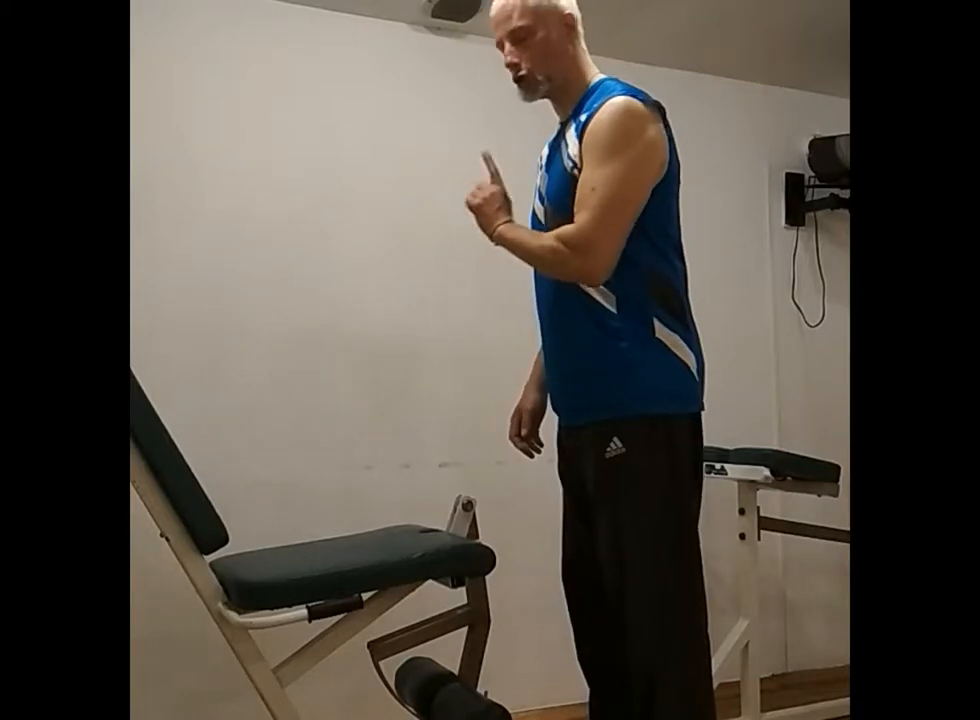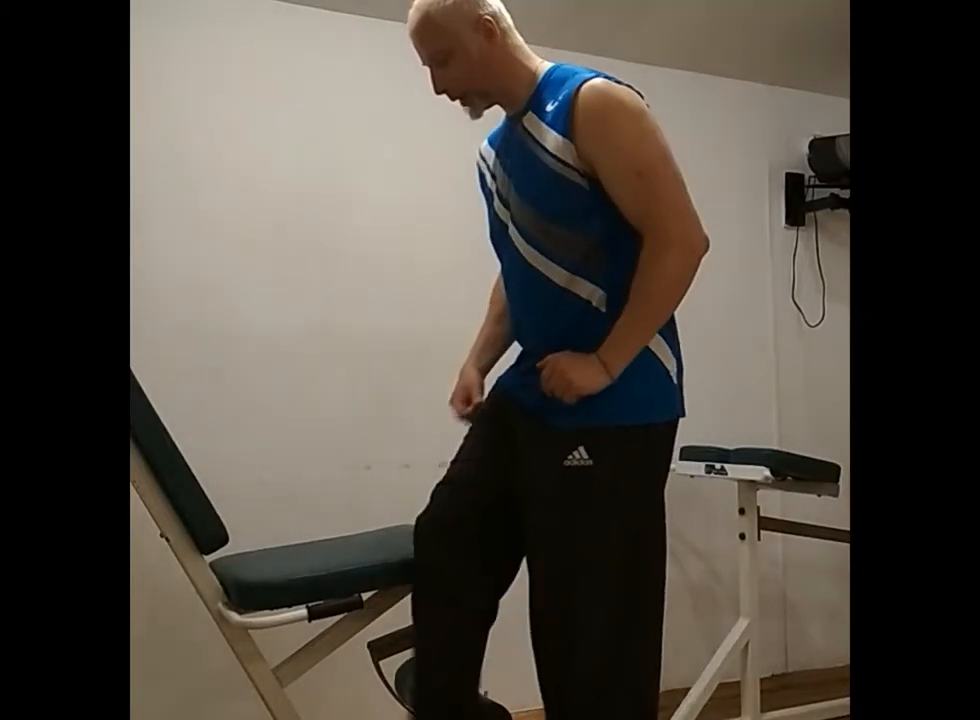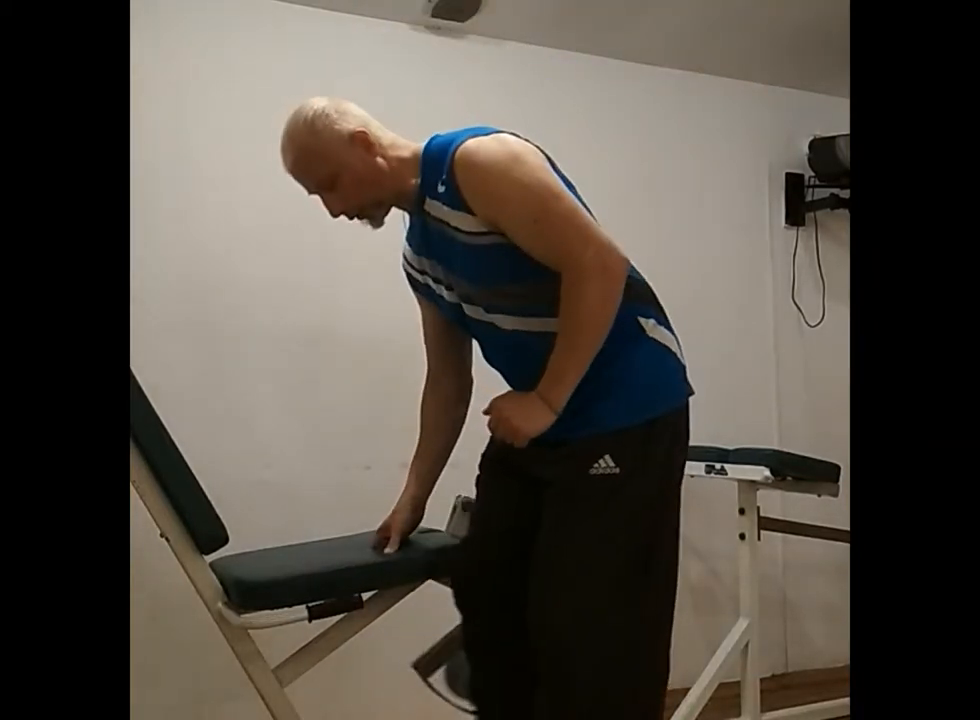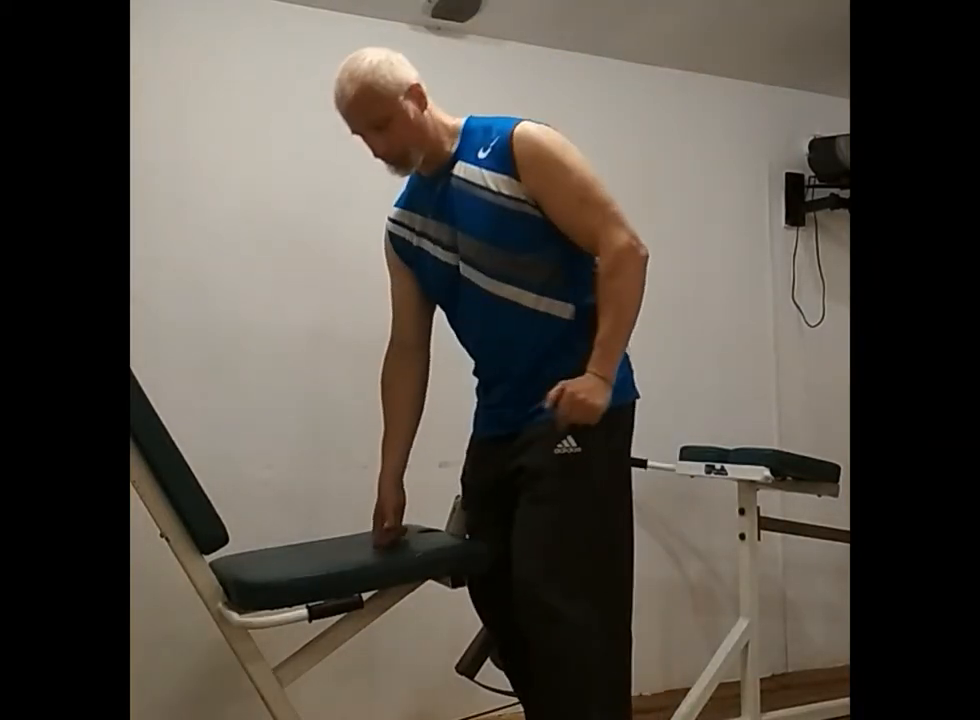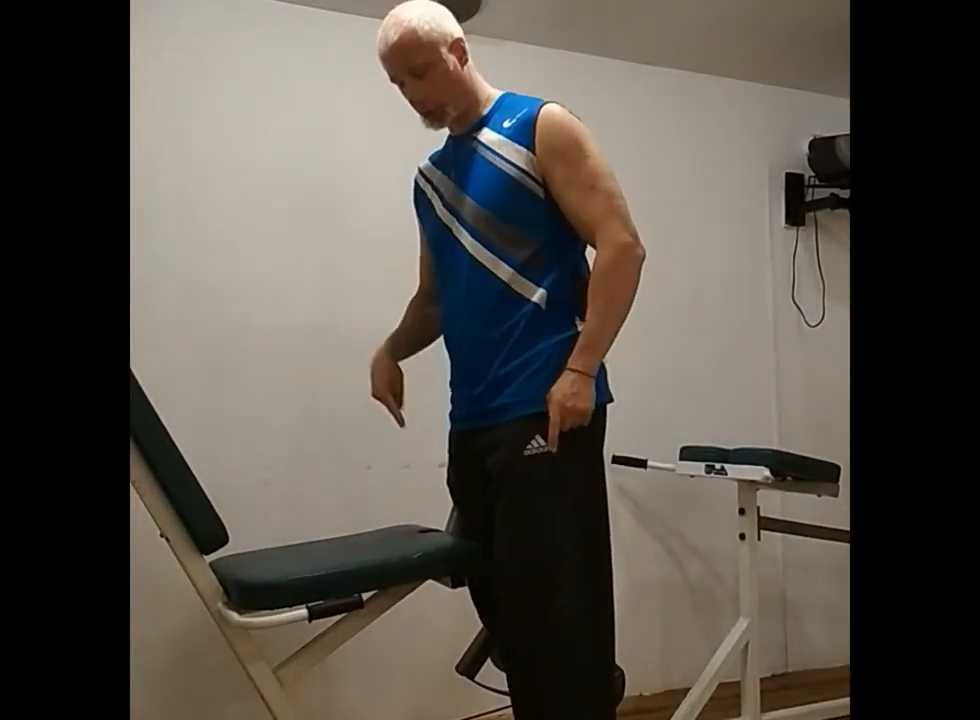
dt=1s
person 1, frame 1
left shoulder: (622, 116)
right shoulder: (560, 144)
left elbow: (588, 257)
left wrist: (500, 227)
right wrist: (536, 387)
left hip: (642, 405)
right hip: (586, 409)
left knee: (654, 605)
right knee: (595, 599)
person 1, frame 2
left shoulder: (595, 105)
right shoulder: (494, 151)
left elbow: (680, 238)
left wrist: (605, 364)
right wrist: (478, 360)
left hip: (613, 410)
right hip: (527, 396)
left knee: (592, 618)
right knee: (446, 548)
person 1, frame 3
left shoulder: (479, 162)
right shoulder: (418, 253)
left elbow: (600, 265)
right elbow: (448, 379)
left wrist: (546, 400)
right wrist: (413, 496)
left hip: (626, 410)
right hip: (533, 422)
left knee: (589, 622)
right knee: (485, 587)
person 1, frame 4
left shoulder: (520, 147)
right shoulder: (404, 225)
left elbow: (623, 249)
right elbow: (407, 352)
left wrist: (599, 375)
right wrist: (391, 477)
left hip: (576, 411)
right hip: (497, 424)
left knee: (561, 602)
right knee: (496, 594)
person 1, frame 5
left shoulder: (543, 127)
right shoulder: (430, 176)
left elbow: (621, 246)
left wrist: (580, 370)
right wrist: (391, 351)
left hip: (544, 410)
right hip: (473, 419)
left knee: (554, 604)
right knee: (500, 599)
